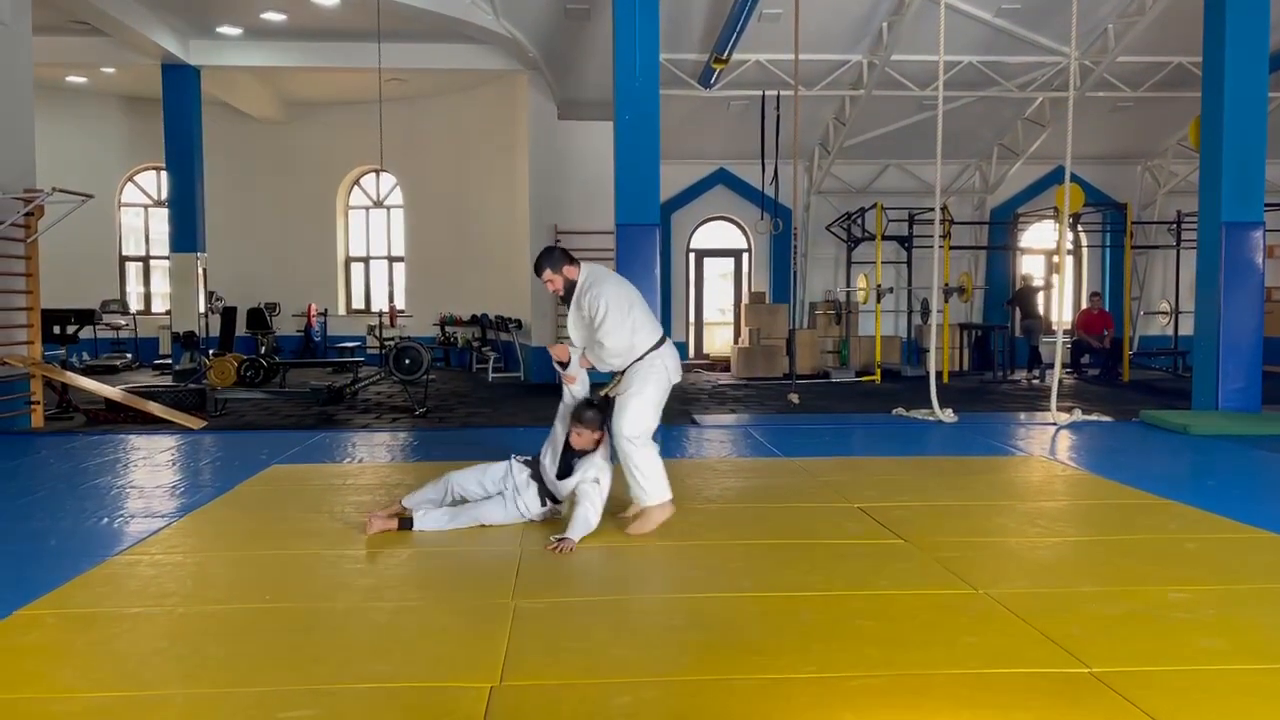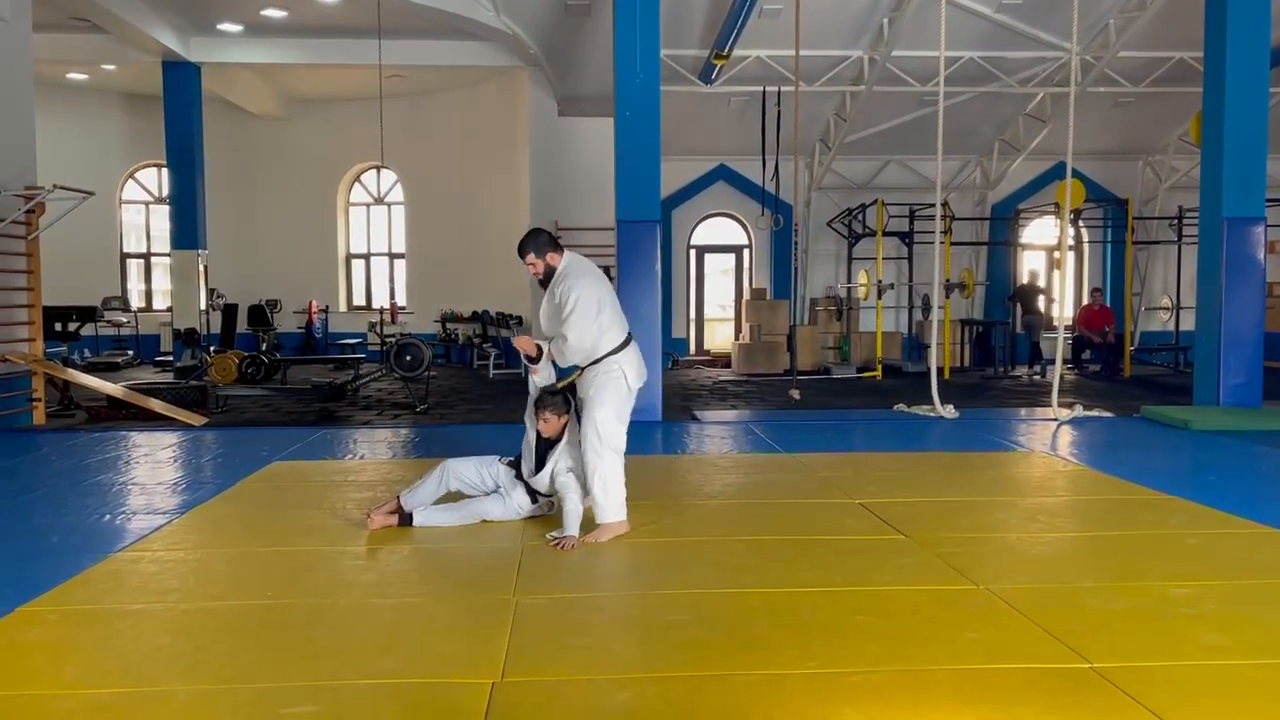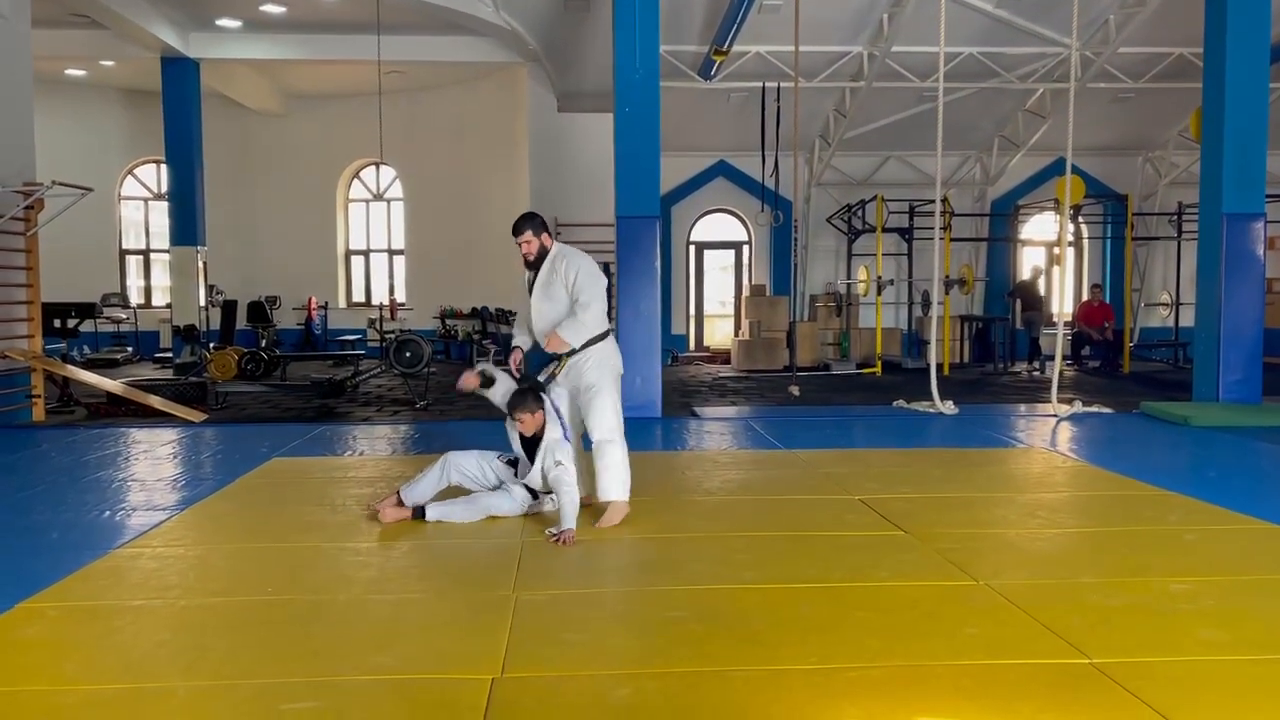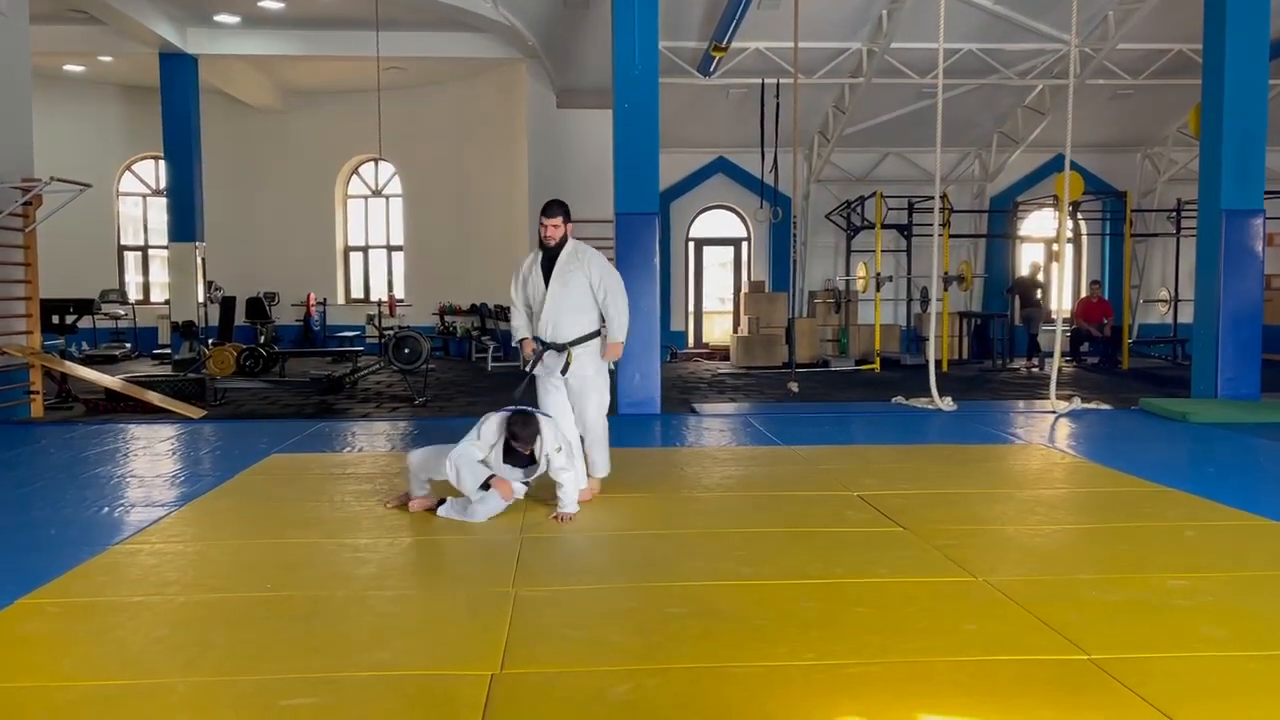
dt=0.4s
person 1, frame 1
left shoulder: (601, 290)
right shoulder: (584, 286)
left elbow: (612, 346)
right elbow: (594, 339)
left wrist: (579, 359)
right wrist: (573, 356)
left hip: (651, 365)
right hip: (635, 366)
left knee: (628, 432)
right knee: (630, 431)
left ankle: (658, 503)
right ankle: (647, 495)
person 1, frame 2
left shoulder: (576, 283)
right shoulder: (566, 274)
left elbow: (575, 341)
right elbow: (566, 332)
left wrist: (546, 352)
right wrist: (539, 348)
left hip: (612, 369)
right hip: (599, 367)
left knee: (600, 441)
right knee: (593, 436)
left ankle: (613, 519)
right ankle: (600, 494)
person 1, frame 3
left shoulder: (572, 262)
right shoulder: (533, 272)
left elbow: (592, 305)
right elbow: (527, 317)
left wrist: (564, 337)
right wrist: (519, 346)
left hip: (593, 356)
right hip: (561, 364)
left knee: (604, 428)
left ankle: (616, 499)
right ankle: (578, 490)
person 1, frame 4
left shoulder: (589, 258)
right shoulder: (529, 264)
left elbow: (614, 297)
right elbow: (519, 306)
left wrist: (615, 338)
right wrist: (524, 337)
left hip: (586, 353)
right hip: (547, 356)
left knee: (591, 420)
right knee: (558, 425)
left ankle: (595, 474)
person 2, frame 1
left shoulder: (597, 471)
right shoulder: (573, 422)
left elbow: (589, 510)
right elbow: (576, 388)
left wrist: (572, 537)
left hip: (537, 502)
right hip: (524, 472)
left knee: (476, 513)
right knee: (455, 481)
left ankle: (397, 523)
right ankle: (401, 508)
person 2, frame 2
left shoulder: (567, 456)
right shoulder: (544, 414)
left elbow: (572, 496)
right elbow: (542, 377)
left wrist: (571, 533)
left hip: (529, 498)
right hip: (512, 471)
left knee: (479, 509)
right knee: (450, 469)
left ankle: (398, 519)
right ankle: (398, 504)
person 2, frame 3
left shoulder: (556, 447)
right shoulder: (528, 400)
left elbow: (567, 489)
right elbow: (500, 382)
left wrist: (568, 526)
right wrist: (480, 379)
left hip: (531, 493)
right hip: (511, 470)
left knee: (483, 502)
right knee: (451, 460)
left ankle: (409, 512)
right ankle: (400, 499)
person 2, frame 4
left shoulder: (550, 434)
right shoulder: (491, 425)
left elbow: (565, 471)
right elbow: (458, 461)
left wrist: (567, 506)
right wrist: (493, 480)
left hip: (514, 480)
left knee: (477, 513)
right knee: (418, 460)
left ankle: (436, 503)
right ankle: (417, 495)
